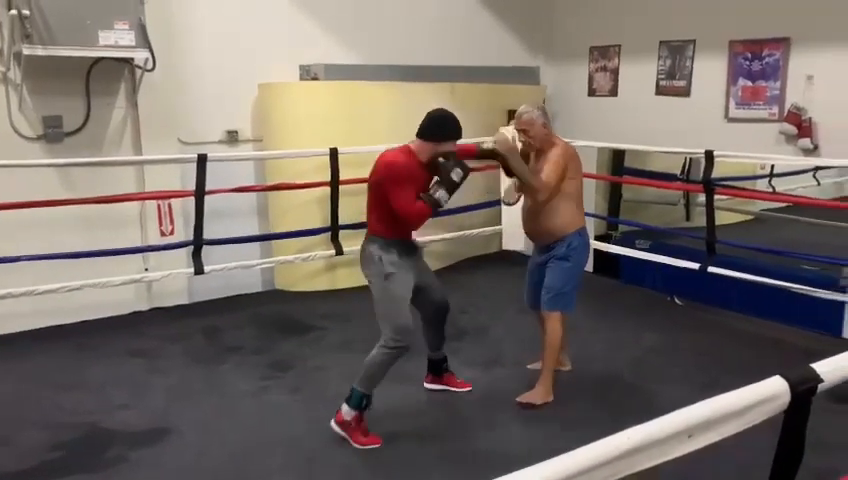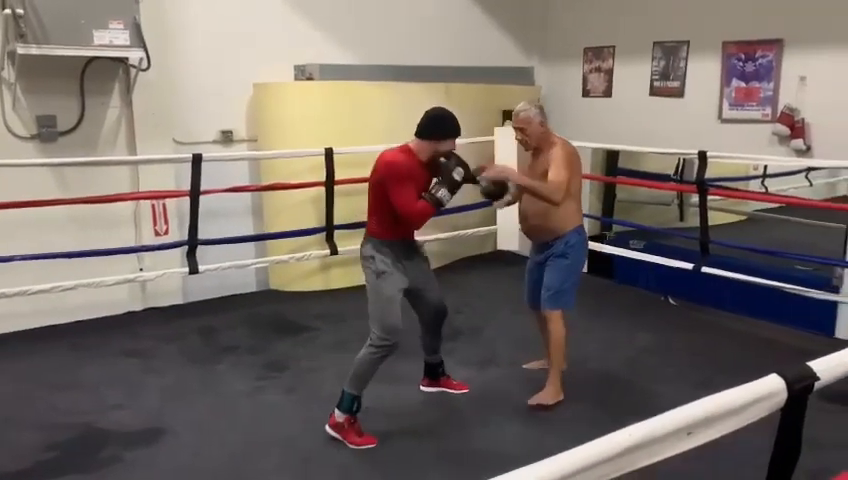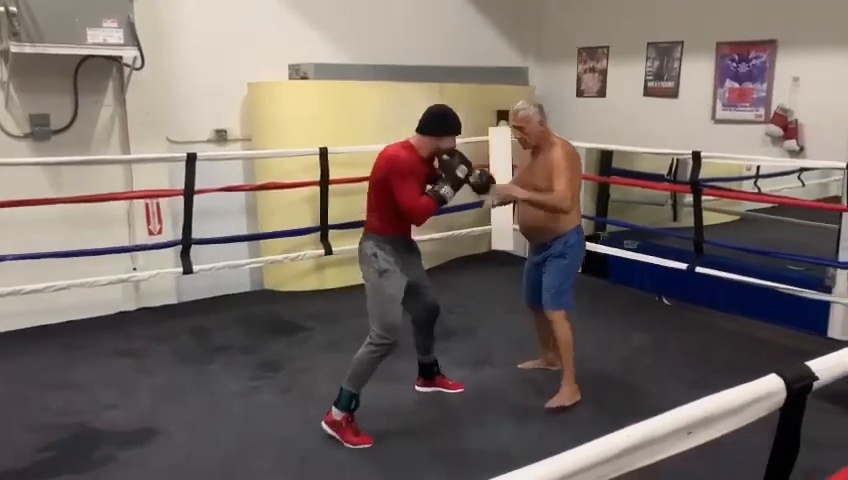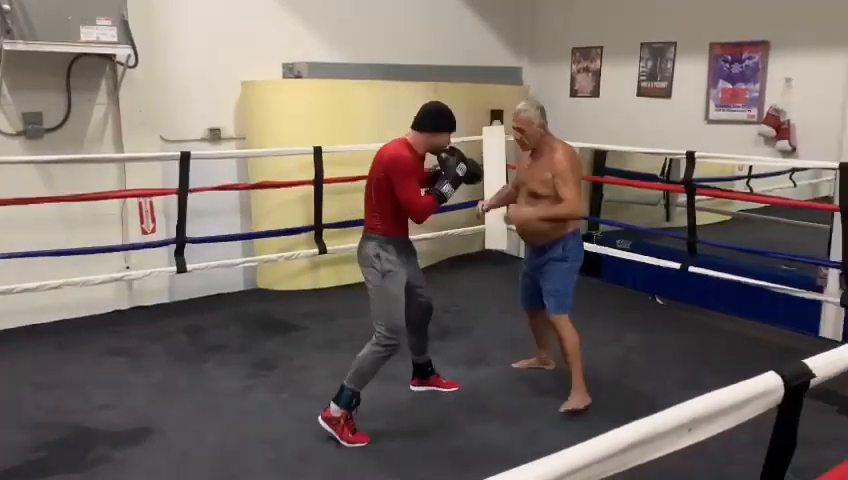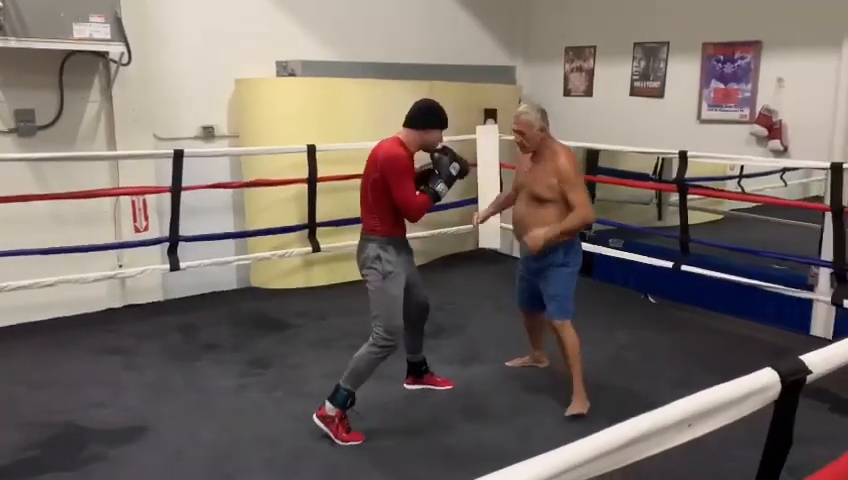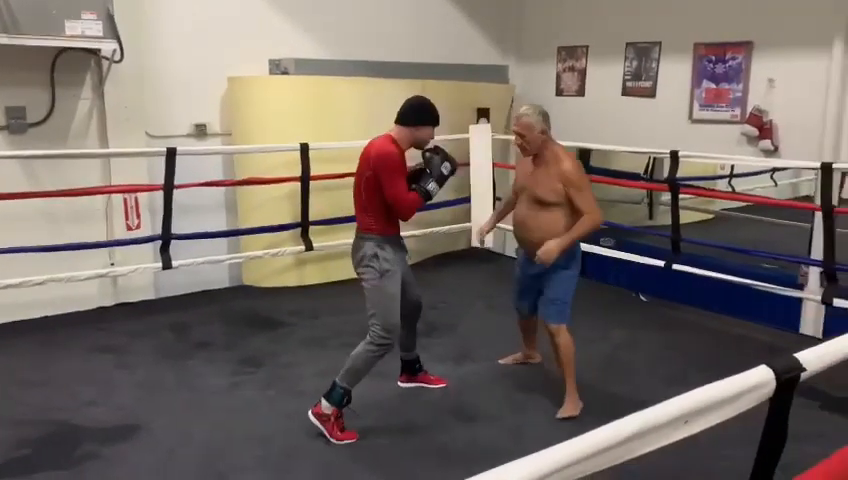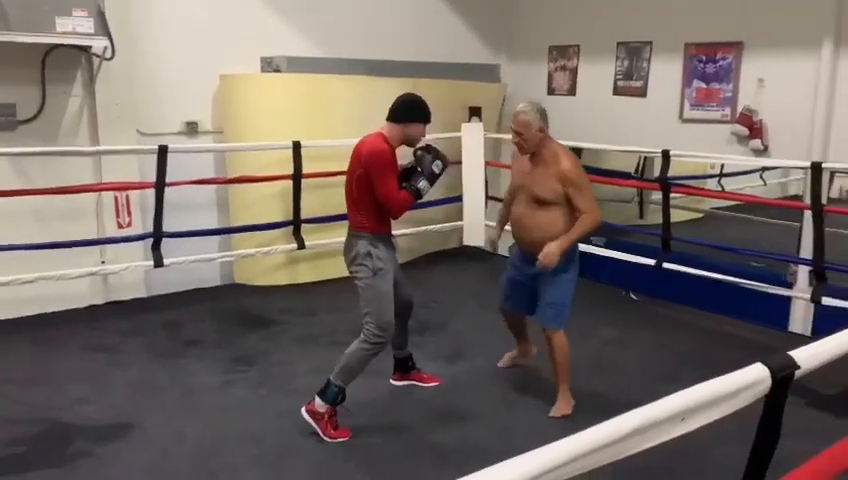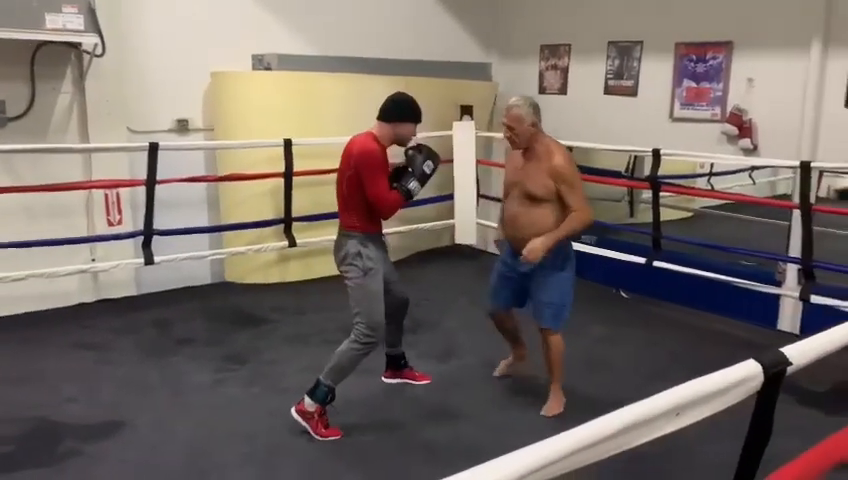
dt=0.1s
person 1, frame 1
left shoulder: (428, 157)
right shoulder: (393, 164)
left elbow: (459, 152)
right elbow: (411, 217)
left wrist: (492, 151)
right wrist: (445, 185)
left hip: (405, 249)
right hip: (383, 254)
left knee: (437, 307)
right knee: (397, 339)
left ankle: (437, 373)
right ankle: (349, 414)
person 1, frame 2
left shoulder: (426, 160)
right shoulder: (394, 162)
right elbow: (413, 216)
left wrist: (466, 175)
right wrist: (446, 186)
left hip: (408, 249)
right hip: (382, 254)
left knee: (435, 310)
right knee: (385, 337)
left ankle: (435, 375)
right ankle: (341, 416)
person 1, frame 3
left shoulder: (424, 157)
right shoulder: (397, 158)
left elbow: (431, 180)
right elbow: (416, 212)
left wrist: (467, 175)
right wrist: (450, 183)
left hip: (404, 246)
right hip: (381, 251)
left knee: (427, 309)
right knee: (385, 336)
left ankle: (428, 376)
right ankle: (339, 414)
person 1, frame 4
left shoulder: (410, 154)
right shoulder: (398, 157)
right elbow: (418, 211)
left wrist: (440, 174)
right wrist: (449, 180)
left hip: (399, 245)
right hip: (381, 250)
left knee: (422, 308)
right knee: (389, 336)
left ankle: (423, 374)
right ankle: (337, 411)
person 1, frame 5
left shoulder: (401, 152)
right shoulder: (392, 155)
right elbow: (413, 210)
left wrist: (432, 173)
right wrist: (442, 179)
left hip: (396, 245)
right hip: (381, 250)
left knee: (418, 307)
right knee: (387, 336)
left ankle: (417, 373)
right ankle: (332, 409)
person 1, frame 6
left shoulder: (389, 148)
right shoulder: (386, 153)
right elbow: (404, 208)
left wrist: (422, 172)
right wrist: (434, 178)
left hip: (389, 244)
right hip: (377, 248)
left knee: (411, 306)
right knee: (384, 334)
left ankle: (411, 371)
right ankle: (328, 407)
person 1, frame 7
left shoulder: (380, 146)
right shoulder: (377, 151)
right elbow: (394, 206)
left wrist: (413, 171)
right wrist: (425, 177)
left hip: (380, 242)
right hip: (369, 246)
left knee: (403, 304)
right knee: (378, 332)
left ankle: (404, 369)
right ankle: (321, 406)
person 1, frame 8
left shoulder: (373, 147)
right shoulder: (366, 151)
right elbow: (385, 207)
left wrist: (404, 170)
right wrist: (416, 177)
left hip: (373, 243)
right hip: (359, 247)
left knee: (397, 302)
right knee: (368, 332)
left ankle: (395, 367)
right ankle: (311, 405)
person 2, frame 1
left shoulder: (560, 153)
right shoulder: (532, 153)
left elbow: (541, 193)
right elbow: (518, 191)
left wrist: (512, 157)
right wrist: (512, 176)
left hip: (568, 245)
right hip: (543, 245)
left knee: (551, 311)
right knee: (540, 306)
left ankle: (544, 387)
right ankle: (559, 358)
person 2, frame 2
left shoulder: (560, 152)
right shoulder: (533, 152)
left elbow: (556, 194)
right elbow: (523, 192)
left wrist: (514, 176)
right wrist: (505, 181)
left hip: (565, 244)
right hip: (541, 244)
left knee: (552, 311)
right knee: (537, 305)
left ankle: (554, 385)
right ankle: (551, 358)
person 2, frame 3
left shoulder: (560, 153)
right shoulder: (531, 152)
left elbow: (564, 203)
right elbow: (522, 190)
left wrist: (519, 192)
right wrist: (505, 191)
left hip: (563, 244)
right hip: (538, 244)
left knee: (555, 312)
right knee: (536, 305)
left ankle: (569, 387)
right ankle: (549, 357)
person 2, frame 4
left shoulder: (560, 157)
right shoulder: (527, 154)
left elbow: (575, 208)
right elbow: (515, 188)
left wrist: (533, 214)
right wrist: (491, 203)
left hip: (560, 249)
right hip: (535, 248)
left knee: (558, 315)
right knee: (533, 306)
left ankle: (579, 389)
right ankle: (543, 356)
person 2, frame 5
left shoulder: (563, 161)
right shoulder: (526, 157)
left elbow: (586, 213)
right elbow: (514, 192)
left wrist: (547, 232)
right wrist: (489, 211)
left hip: (560, 253)
right hip: (531, 251)
left knee: (560, 321)
right knee: (529, 307)
left ankle: (579, 394)
right ankle: (537, 355)
person 2, frame 6
left shoulder: (565, 166)
right shoulder: (524, 159)
left elbow: (593, 215)
left wrist: (559, 243)
right wrist: (493, 221)
left hip: (558, 259)
right hip: (527, 254)
left knee: (555, 325)
right knee: (524, 309)
left ankle: (572, 395)
right ankle: (530, 351)
person 2, frame 7
left shoulder: (565, 165)
right shoulder: (521, 156)
left elbow: (592, 215)
left wrist: (560, 245)
right wrist: (499, 226)
left hip: (556, 260)
right hip: (521, 253)
left knee: (552, 328)
right knee: (510, 309)
left ankle: (565, 394)
right ankle: (523, 348)
person 2, frame 8
left shoulder: (557, 161)
right shoulder: (514, 153)
left elbow: (583, 215)
left wrist: (545, 243)
right wrist: (502, 230)
left hip: (550, 258)
right hip: (513, 251)
left knee: (548, 327)
right knee: (498, 310)
left ankle: (556, 392)
right ankle: (518, 351)
